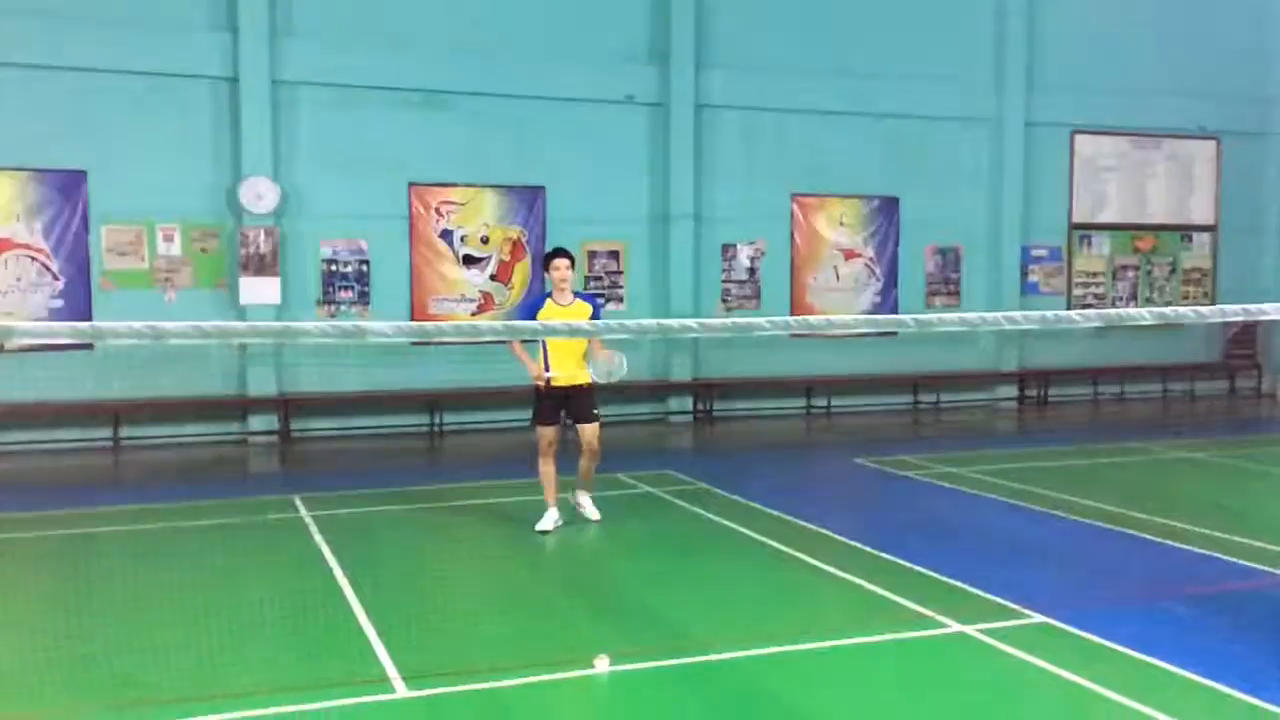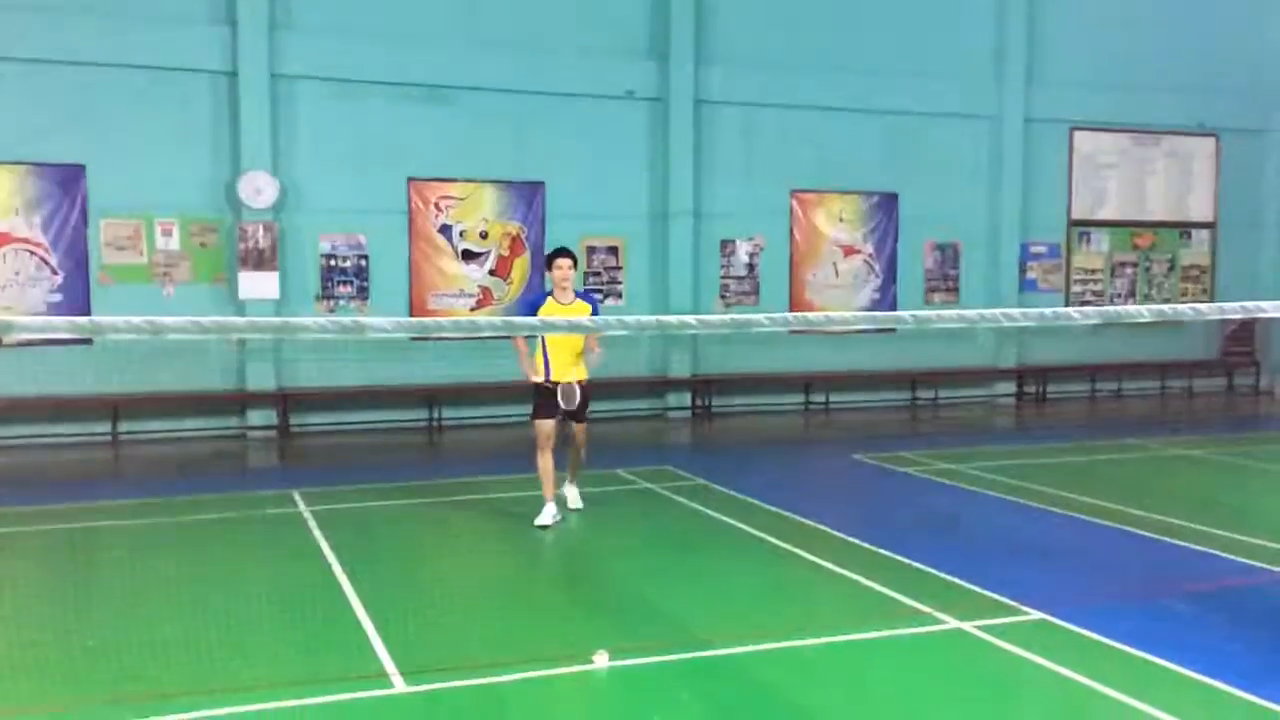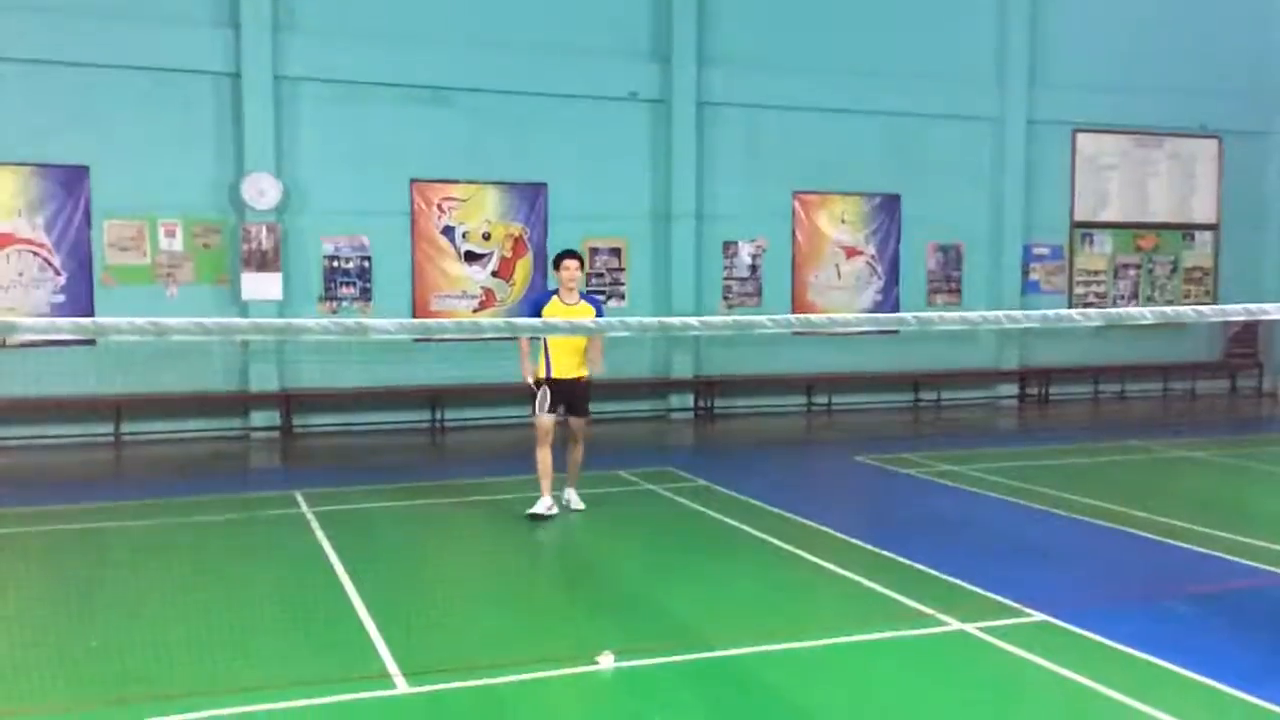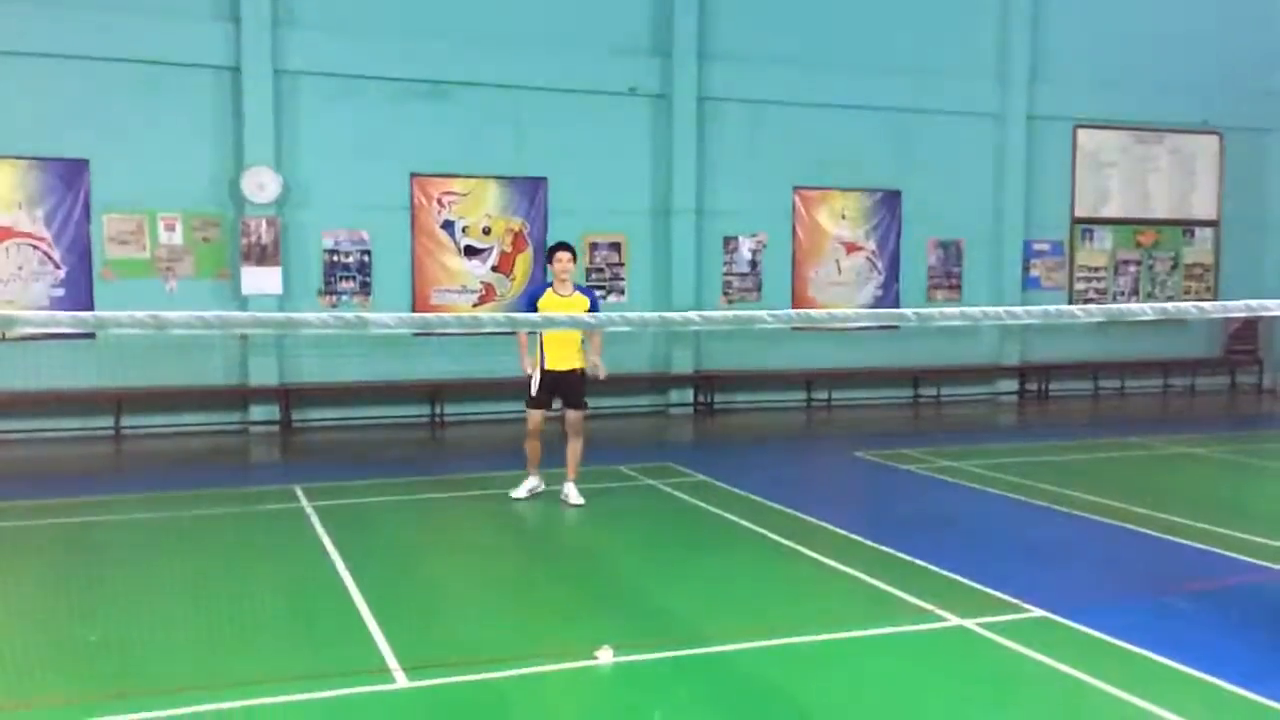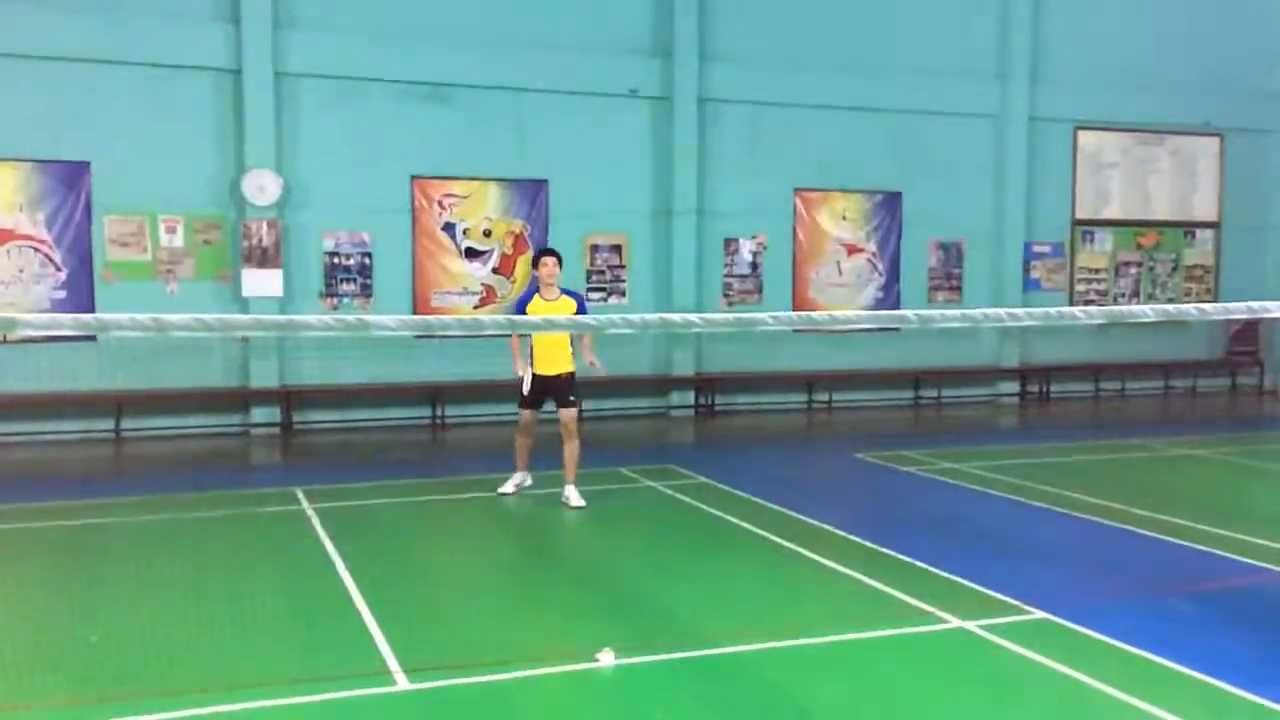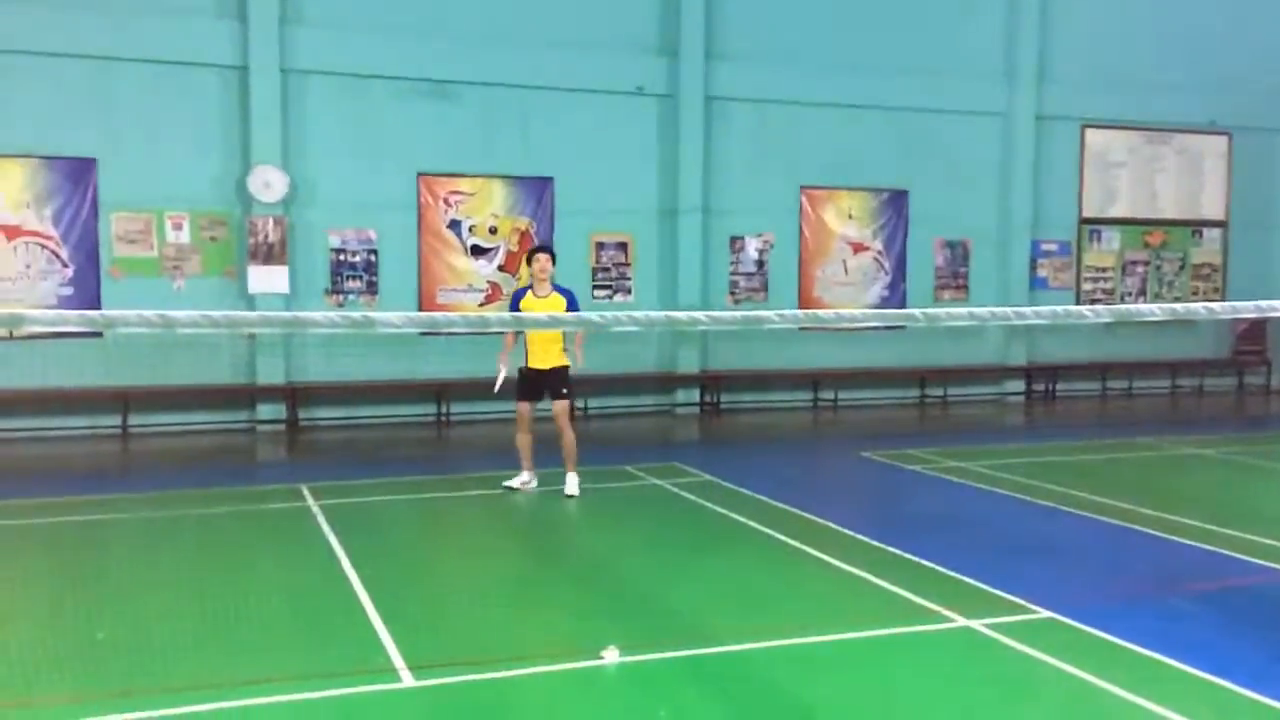
dt=0.2s
person 1, frame 1
left shoulder: (589, 305)
right shoulder: (537, 307)
right elbow: (515, 339)
left wrist: (601, 354)
right wrist: (531, 365)
left hip: (581, 383)
right hip: (548, 386)
left knee: (591, 445)
right knee: (546, 448)
left ankle: (582, 495)
right ankle: (552, 511)
person 1, frame 2
left shoulder: (589, 304)
right shoulder: (537, 304)
right elbow: (519, 335)
left wrist: (593, 349)
right wrist: (527, 364)
left hip: (577, 380)
right hip: (547, 381)
left knee: (578, 440)
right knee: (544, 441)
left ankle: (570, 484)
right ankle: (550, 506)
person 1, frame 3
left shoulder: (593, 306)
right shoulder: (542, 302)
left elbow: (595, 340)
left wrist: (594, 356)
right wrist: (526, 363)
left hip: (579, 378)
right hip: (548, 378)
left knee: (577, 436)
right knee: (544, 435)
left ankle: (571, 490)
right ankle: (546, 498)
person 1, frame 4
left shoulder: (587, 297)
right shoulder: (538, 295)
left elbow: (594, 331)
right elbow: (523, 327)
left wrist: (594, 356)
right wrist: (525, 356)
left hip: (574, 371)
right hip: (544, 370)
left knee: (574, 429)
right knee: (533, 428)
left ankle: (570, 486)
right ankle: (533, 479)
person 1, frame 5
left shoulder: (575, 300)
right shoulder: (526, 301)
left elbow: (585, 331)
right elbow: (516, 334)
left wrist: (589, 354)
right wrist: (518, 359)
left hip: (564, 373)
right hip: (535, 373)
left knee: (570, 429)
right knee: (524, 426)
left ankle: (570, 488)
right ankle: (521, 474)
person 1, frame 6
left shoulder: (566, 296)
right shoulder: (520, 296)
left elbow: (577, 327)
right elbow: (512, 328)
left wrist: (576, 347)
right wrist: (505, 352)
left hip: (557, 366)
right hip: (530, 367)
left knee: (562, 420)
right knee: (523, 421)
left ankle: (571, 475)
right ankle: (528, 475)
